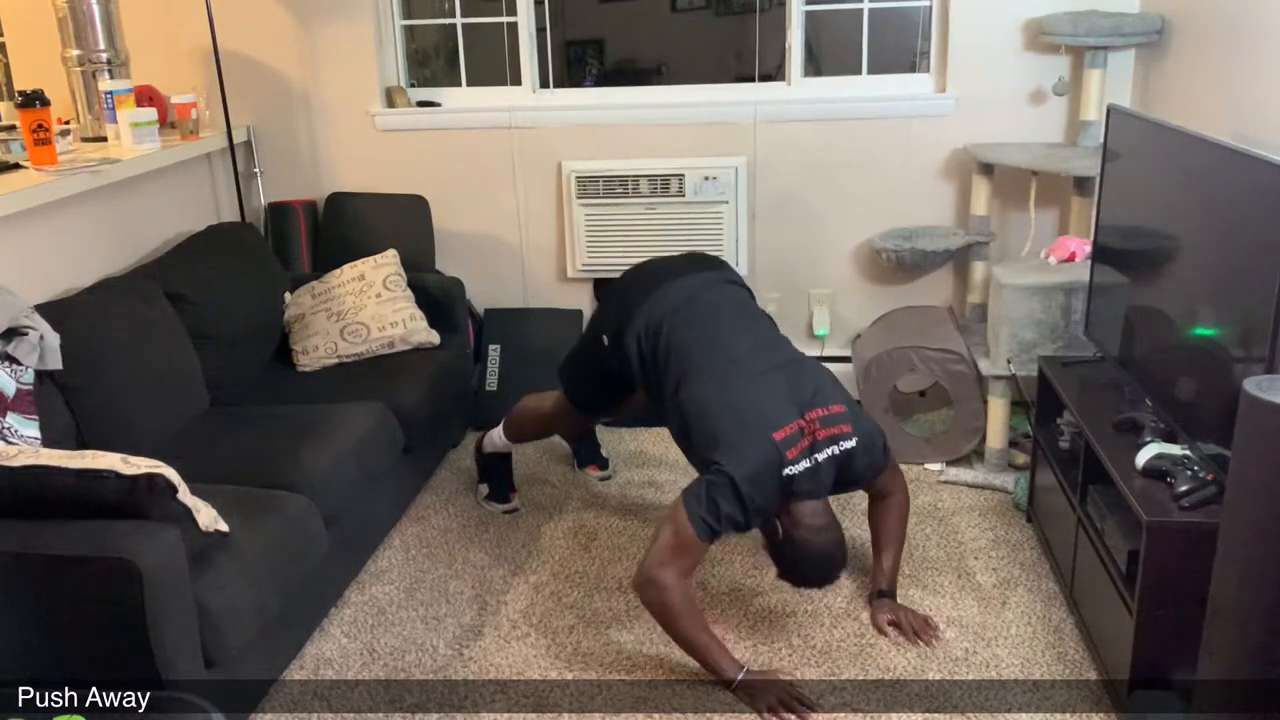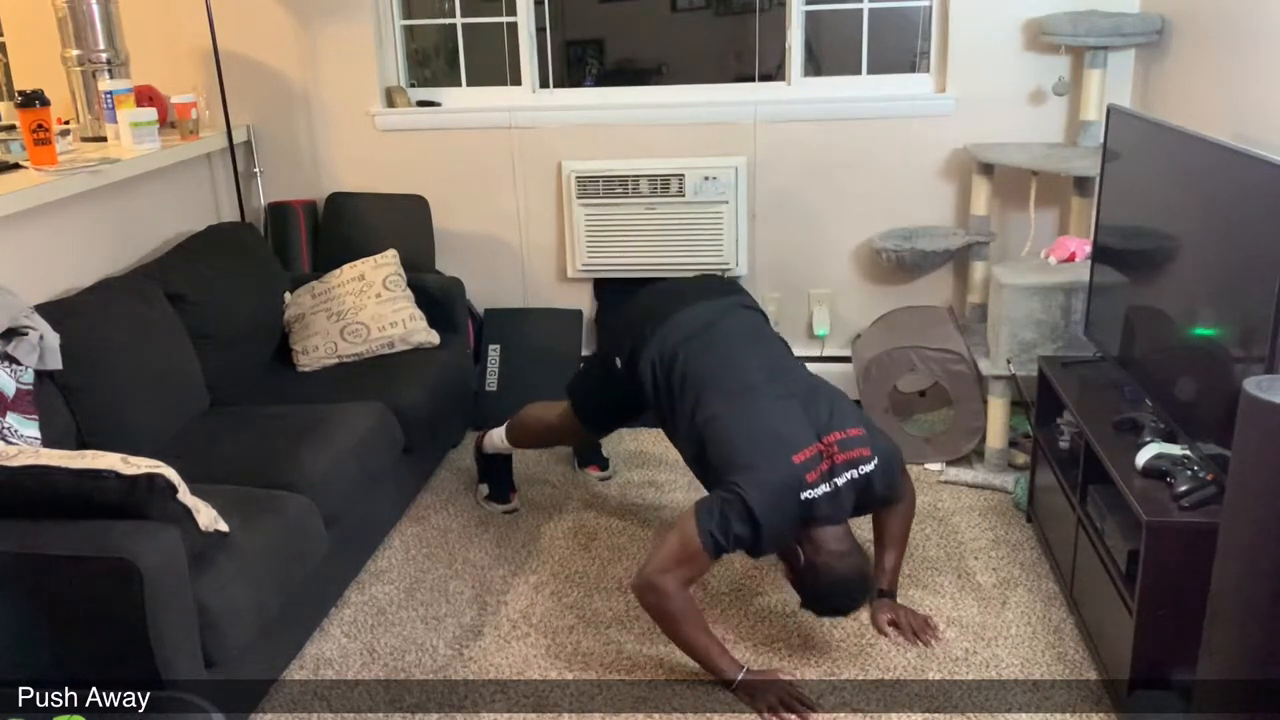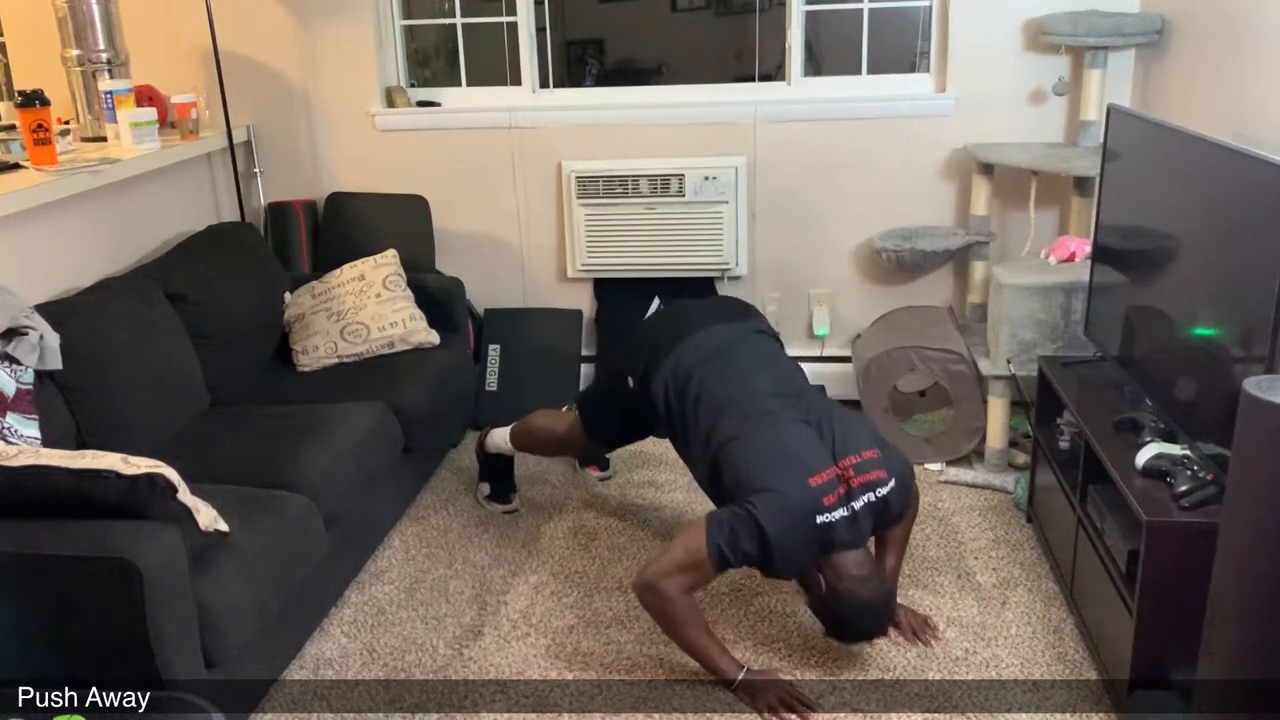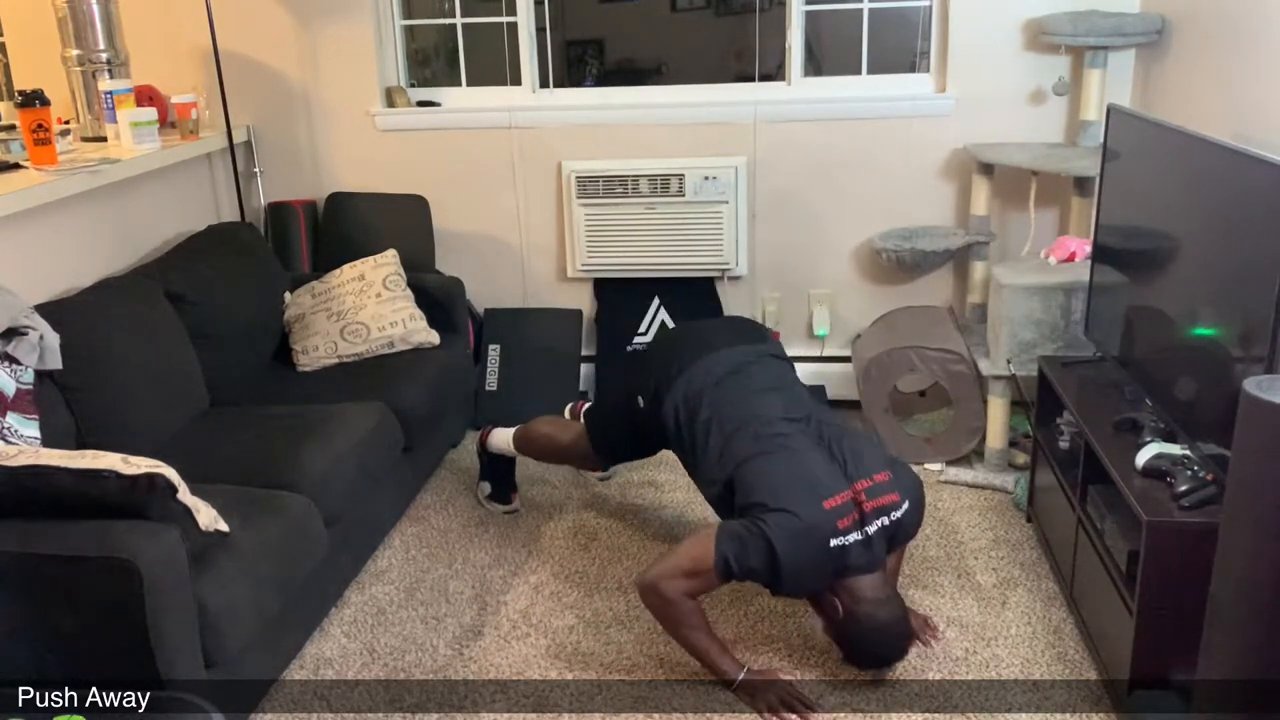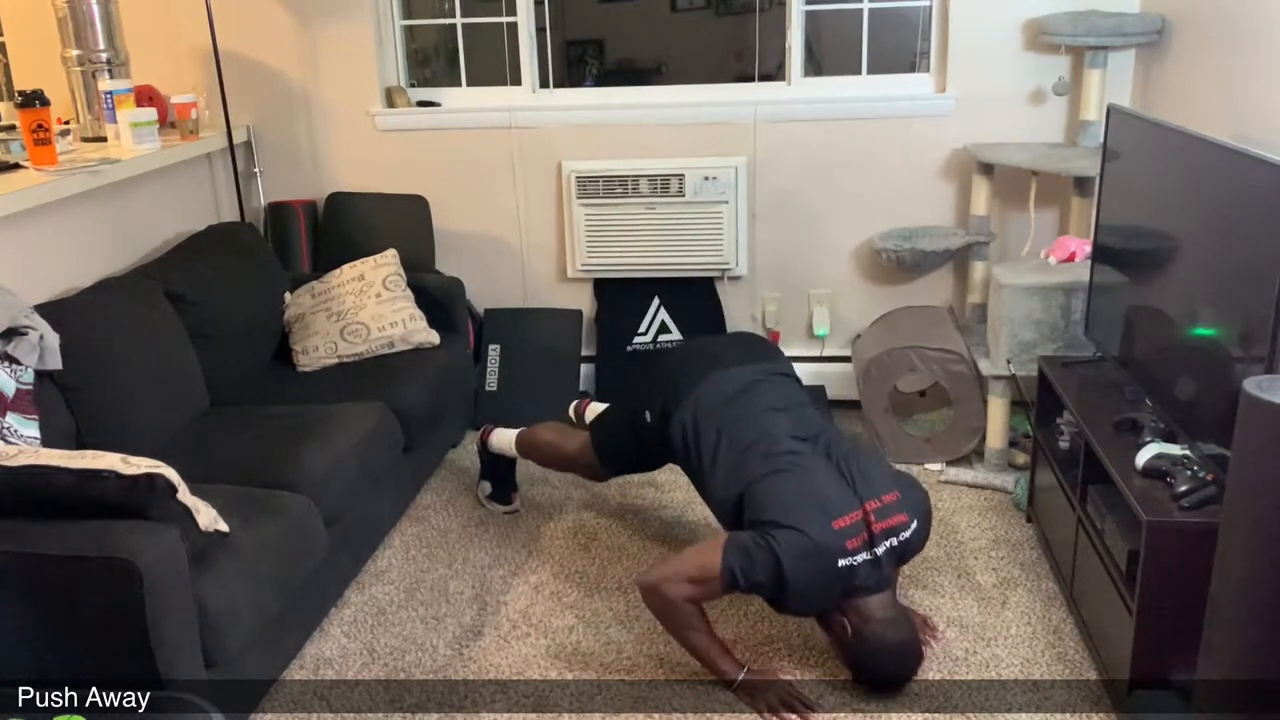
dt=0.2s
person 1, frame 1
left shoulder: (854, 437)
right shoulder: (746, 478)
left elbow: (892, 491)
right elbow: (656, 579)
left wrist: (884, 593)
right wrist: (738, 678)
left hip: (713, 283)
right hip: (642, 311)
left knee: (630, 398)
right knee: (570, 412)
left ankle: (582, 428)
right ankle: (495, 446)
person 1, frame 2
left shoulder: (874, 459)
right shoulder: (764, 501)
left elbow: (901, 498)
right elbow: (655, 583)
left wrist: (884, 594)
right wrist: (739, 678)
left hip: (726, 308)
right hip: (654, 334)
right knee: (575, 425)
left ankle: (585, 440)
right ankle: (494, 445)
person 1, frame 3
left shoulder: (890, 479)
right shoulder: (780, 523)
right elbow: (656, 584)
left wrist: (886, 598)
right wrist: (738, 678)
left hip: (739, 327)
right hip: (670, 356)
right knee: (580, 437)
left ankle: (581, 413)
right ankle: (497, 445)
person 1, frame 4
left shoulder: (905, 499)
right shoulder: (793, 545)
right elbow: (658, 584)
left wrist: (891, 598)
right wrist: (740, 678)
left hip: (748, 347)
right hip: (680, 376)
right knee: (586, 450)
left ankle: (587, 413)
right ankle: (498, 444)
person 1, frame 5
left shoulder: (913, 514)
right shoulder: (800, 560)
right elbow: (659, 585)
left wrist: (889, 601)
right wrist: (739, 678)
left hip: (756, 362)
right hip: (688, 391)
right knee: (591, 460)
left ankle: (592, 413)
right ankle: (499, 444)
